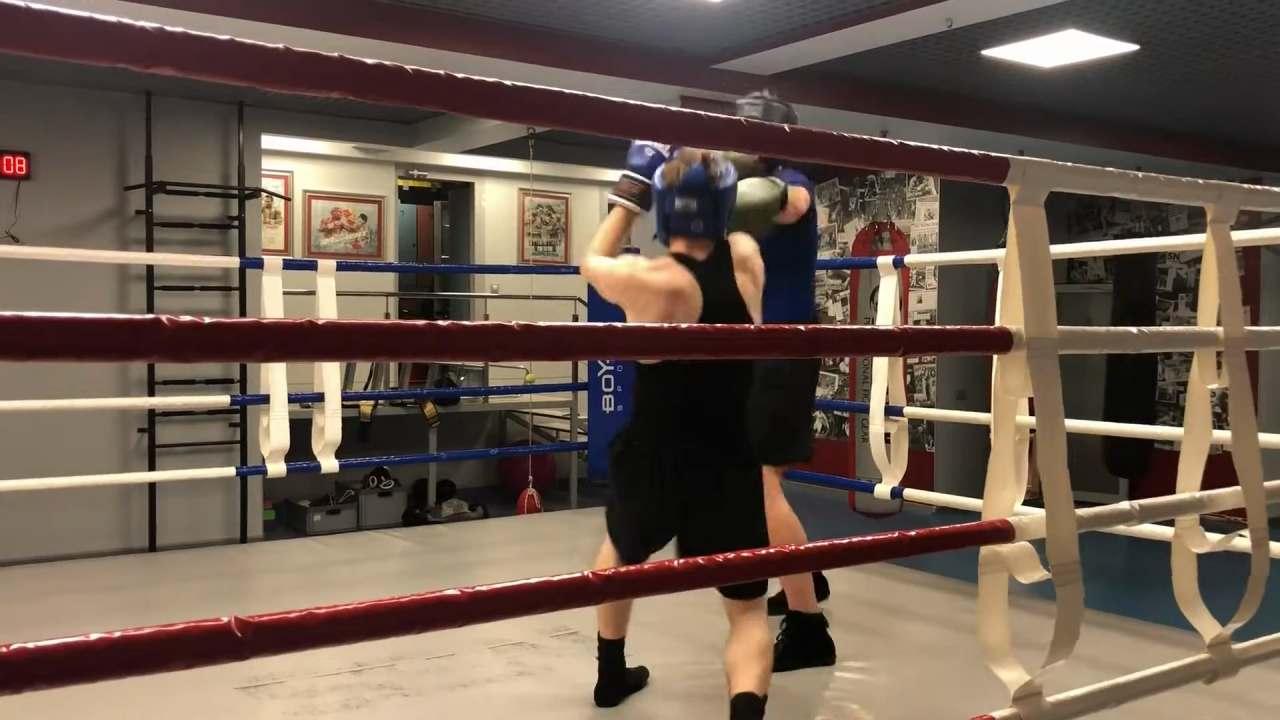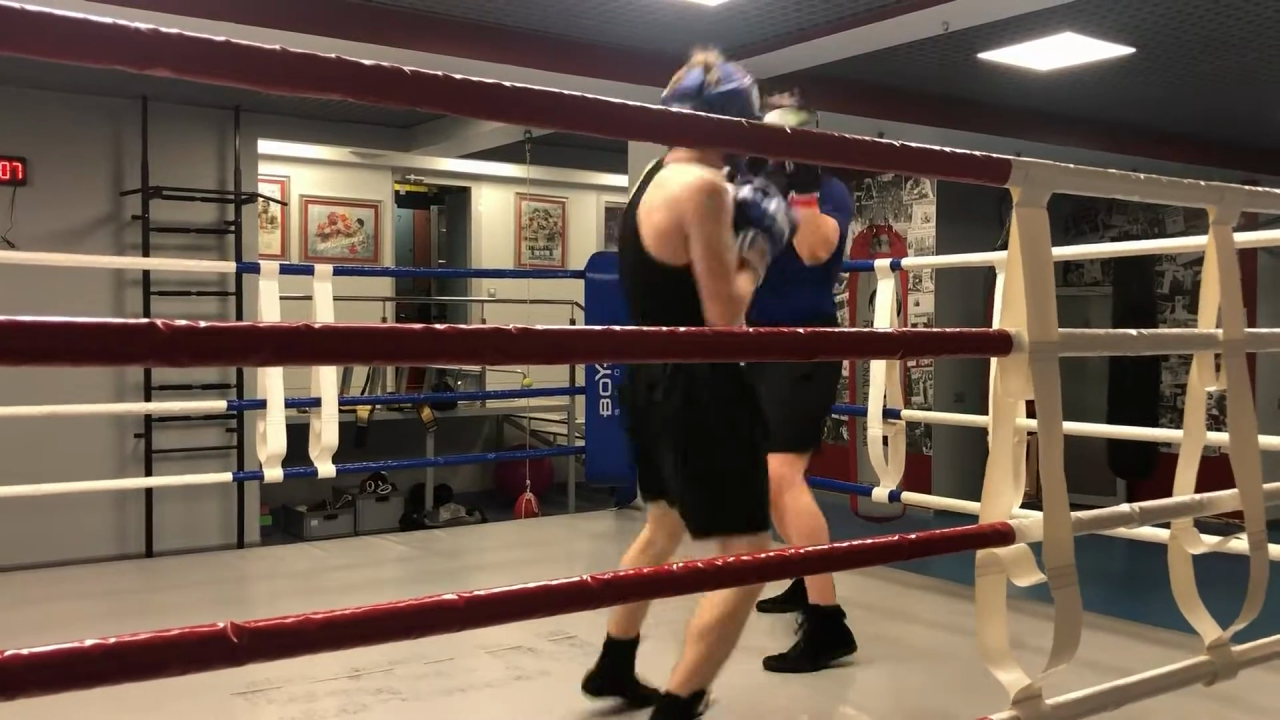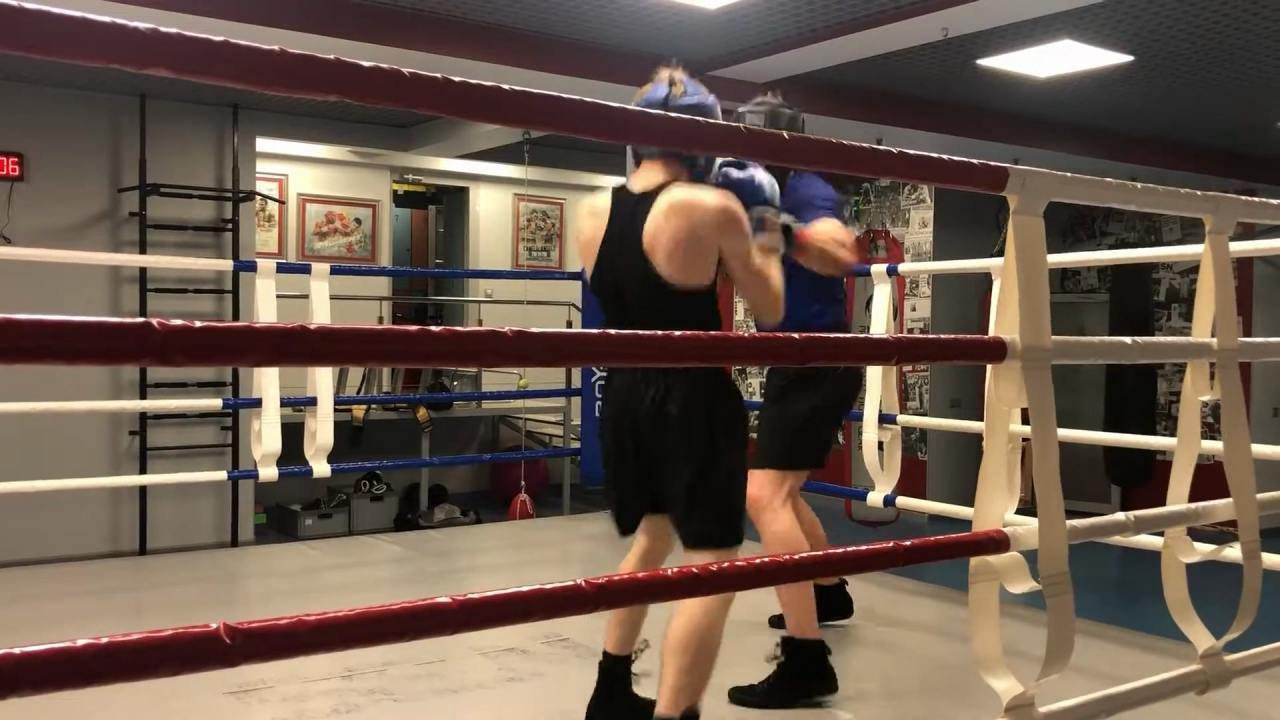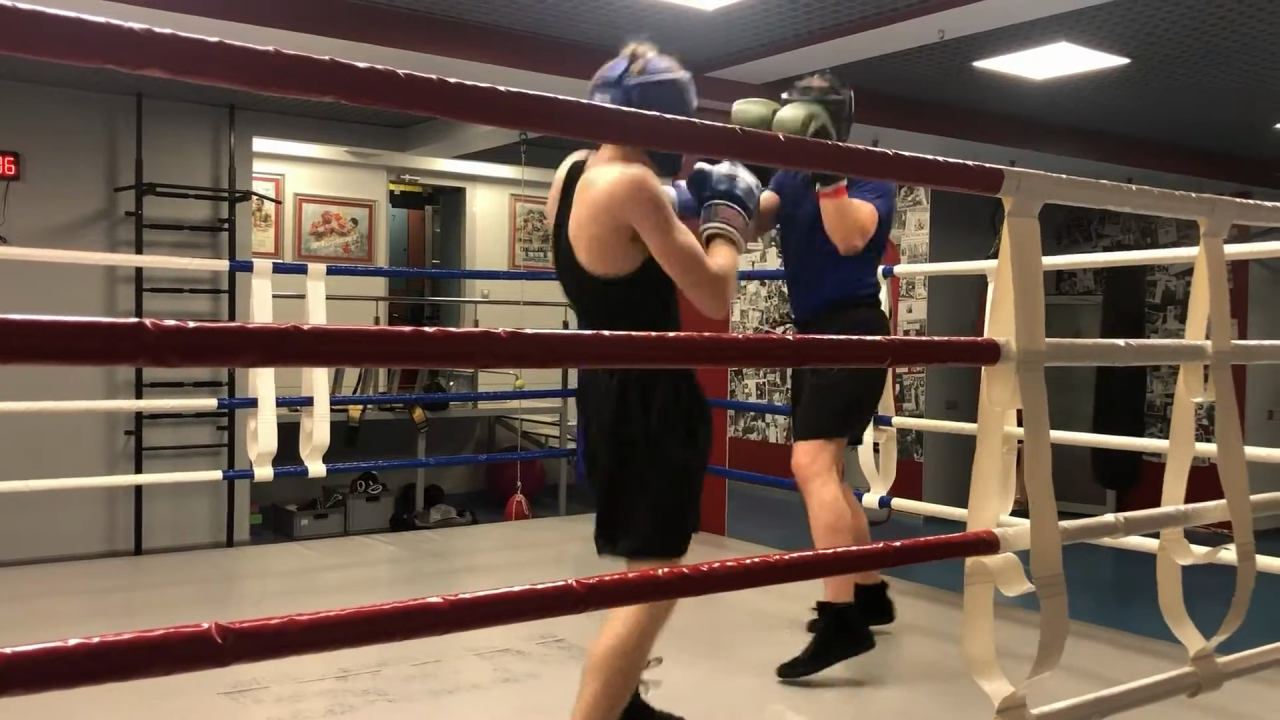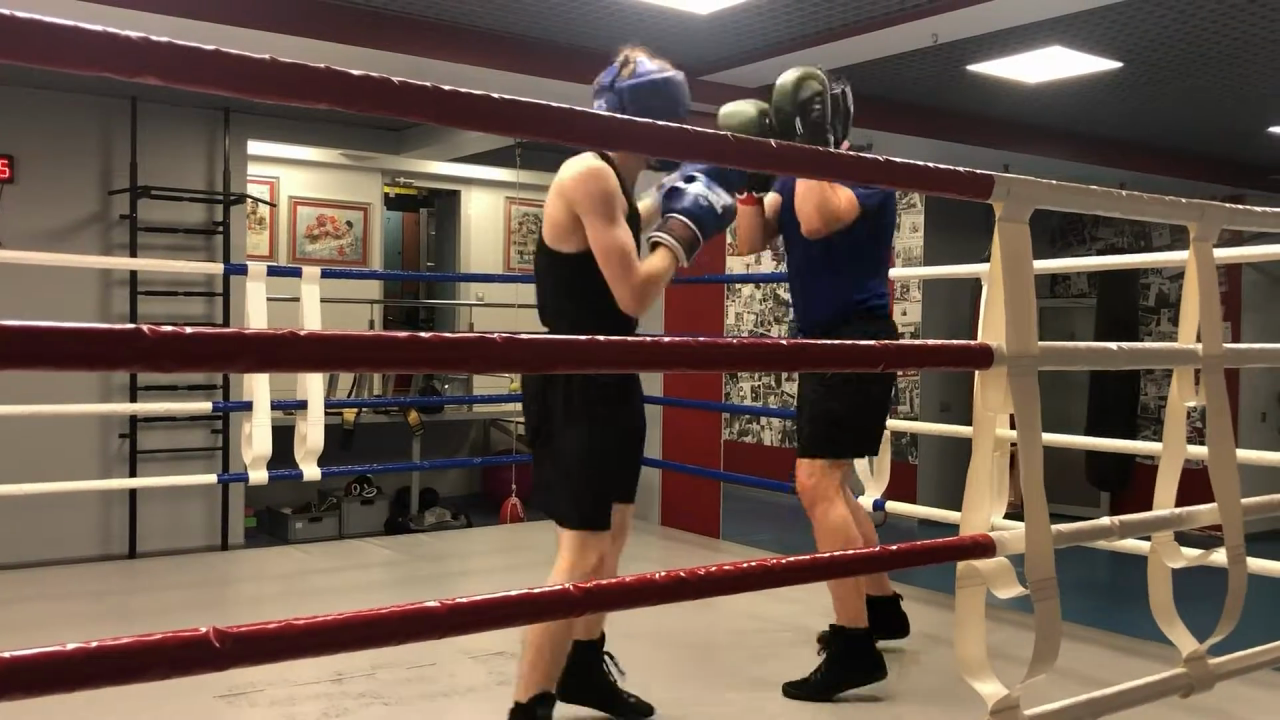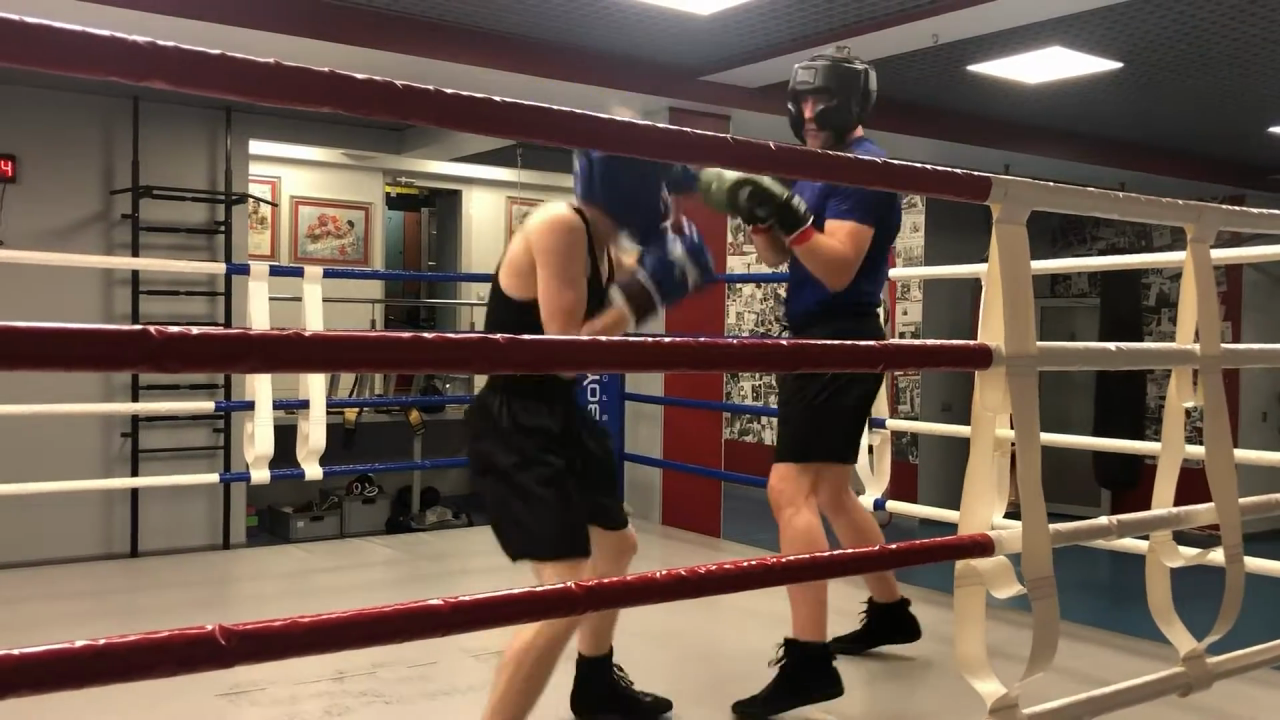
dt=0.7s
person 1, frame 1
left shoulder: (649, 283)
right shoulder: (746, 257)
left elbow: (595, 264)
left wrist: (628, 199)
left hip: (652, 452)
right hip: (726, 458)
left knee: (622, 548)
right knee: (747, 609)
left ankle: (612, 672)
person 1, frame 2
left shoulder: (650, 181)
right shoulder: (704, 190)
right elbow: (724, 320)
right wrist: (756, 242)
left hip: (649, 380)
right hip: (701, 384)
left knee: (664, 524)
right knee: (744, 559)
left ankle: (613, 666)
person 1, frame 3
left shoulder: (592, 212)
right shoulder: (716, 210)
right elbow: (769, 306)
right wrist: (762, 220)
left hip: (627, 400)
right hip: (695, 403)
left knee: (653, 539)
right knee: (711, 569)
person 1, frame 4
left shoulder: (573, 172)
right shoulder: (633, 186)
right elbow: (714, 298)
left wrist: (683, 202)
right wrist: (729, 215)
left hip: (615, 388)
right hip: (644, 397)
left knee: (645, 563)
person 1, frame 5
left shoulder: (613, 173)
right shoulder: (590, 176)
left elbow: (669, 188)
right elbow: (633, 293)
right wrist: (686, 230)
left hip: (602, 379)
right hip: (575, 383)
left knee: (610, 526)
right knee: (586, 550)
person 1, frame 6
left shoulder: (600, 239)
right shoulder: (561, 229)
right wrist: (643, 292)
left hip: (555, 418)
right hip: (517, 423)
left knee: (616, 545)
right knee: (570, 588)
person 2, frame 1
left shoulder: (787, 183)
left elbow: (791, 204)
left wrist: (753, 181)
left hip: (785, 352)
left knee: (759, 481)
left ankle: (808, 631)
right ankle: (805, 577)
person 2, frame 2
left shoulder: (826, 192)
left elbow: (816, 252)
left wrist: (802, 184)
left knee: (783, 476)
right knee: (767, 475)
left ankle: (827, 623)
right ankle: (807, 581)
person 2, frame 3
left shoulder: (806, 192)
right shoulder: (770, 198)
left elbow: (839, 255)
left wrist: (779, 222)
left hip: (815, 368)
right hip: (799, 365)
left knee: (763, 496)
right knee: (780, 492)
left ankle: (806, 662)
right ankle: (828, 593)
person 2, frame 4
left shoulder: (870, 181)
right shoulder: (789, 179)
left elbow: (850, 241)
left wrist: (827, 171)
left hip: (850, 332)
right hip: (812, 335)
left knee: (813, 465)
right knee: (825, 470)
left ankle: (840, 620)
right ankle: (869, 593)
person 2, frame 5
left shoulder: (870, 174)
right shoulder: (799, 175)
left elbow: (816, 221)
right elbow: (749, 242)
left wrist: (808, 144)
right wrist: (751, 172)
left hip: (860, 341)
right hip: (824, 344)
left knee: (818, 484)
right knee: (831, 484)
left ankle: (857, 650)
right ankle: (882, 607)
person 2, frame 6
right shoulder: (822, 170)
left elbow: (837, 272)
right elbow: (776, 256)
left wrist: (788, 214)
right wrist: (757, 209)
left hip: (839, 346)
right hip: (818, 346)
left knee: (790, 490)
right knee: (831, 490)
left ankle: (808, 662)
right ankle: (890, 610)
